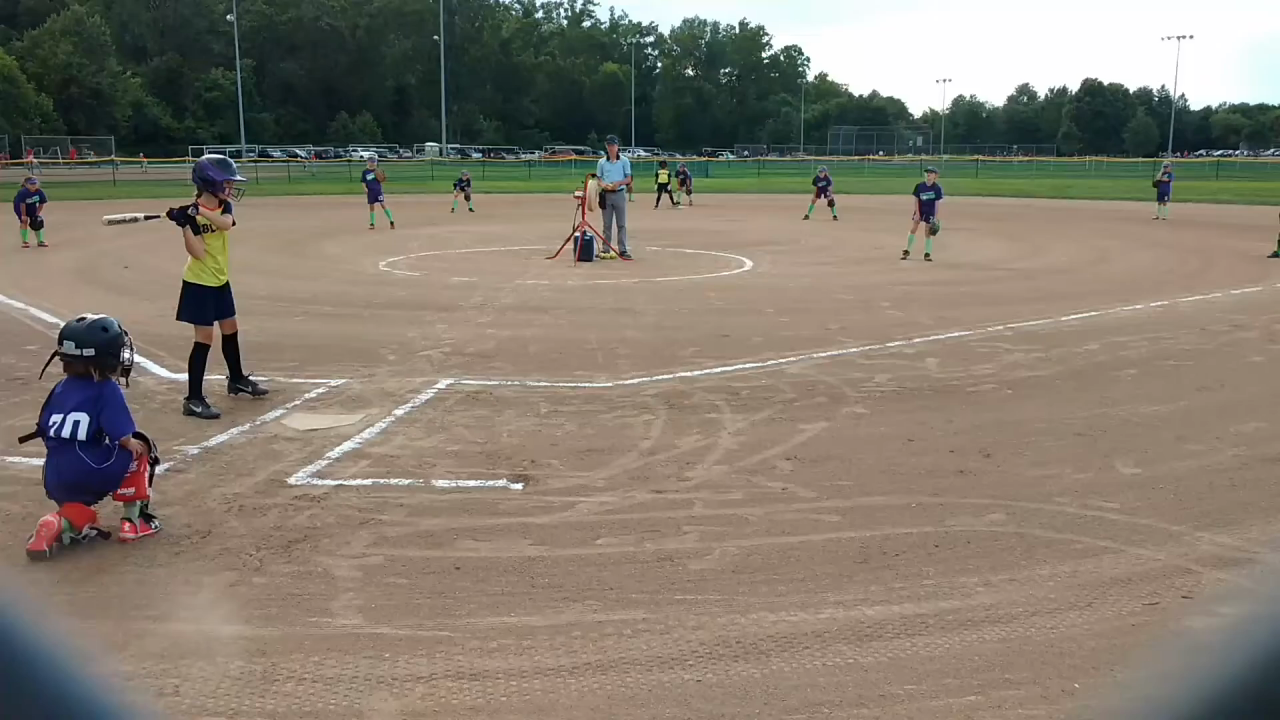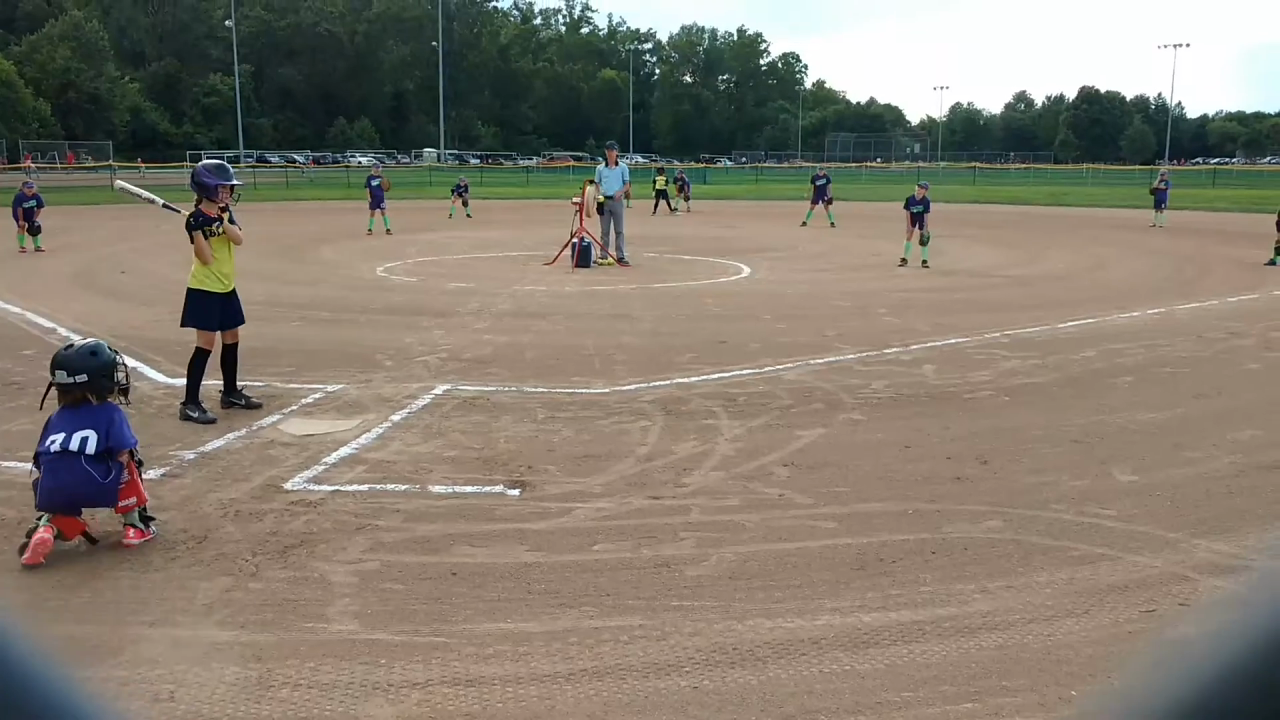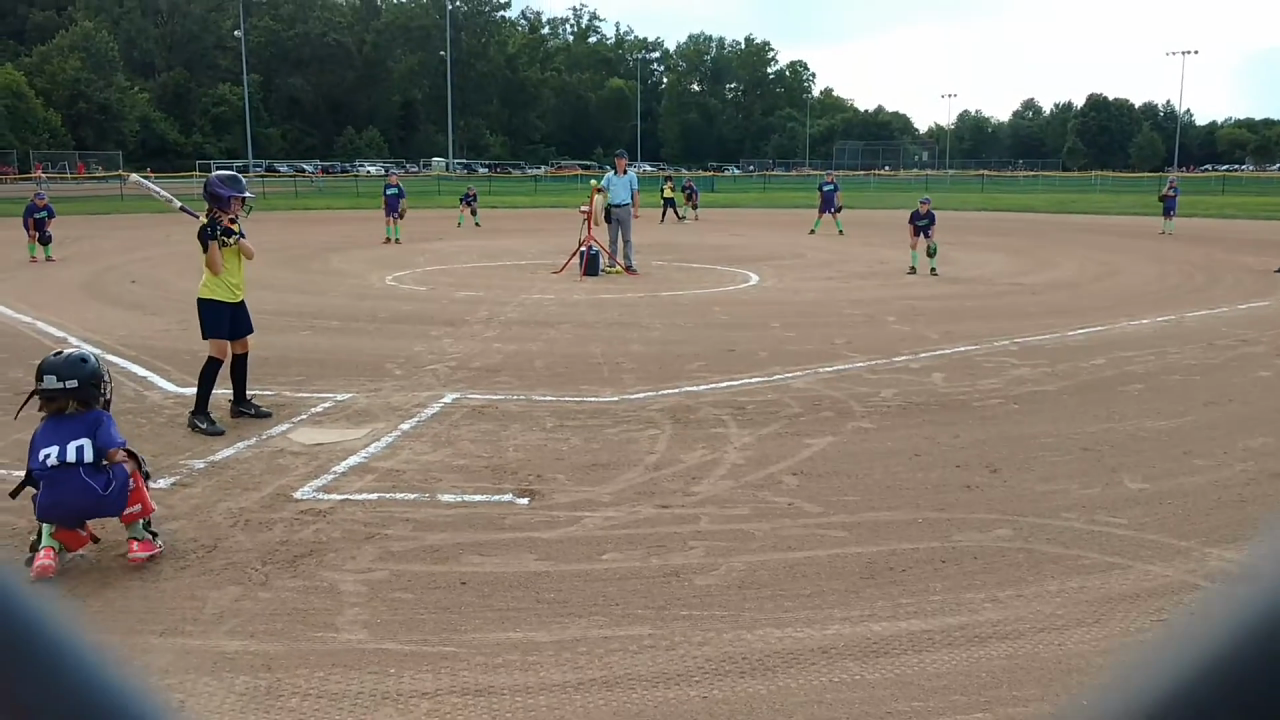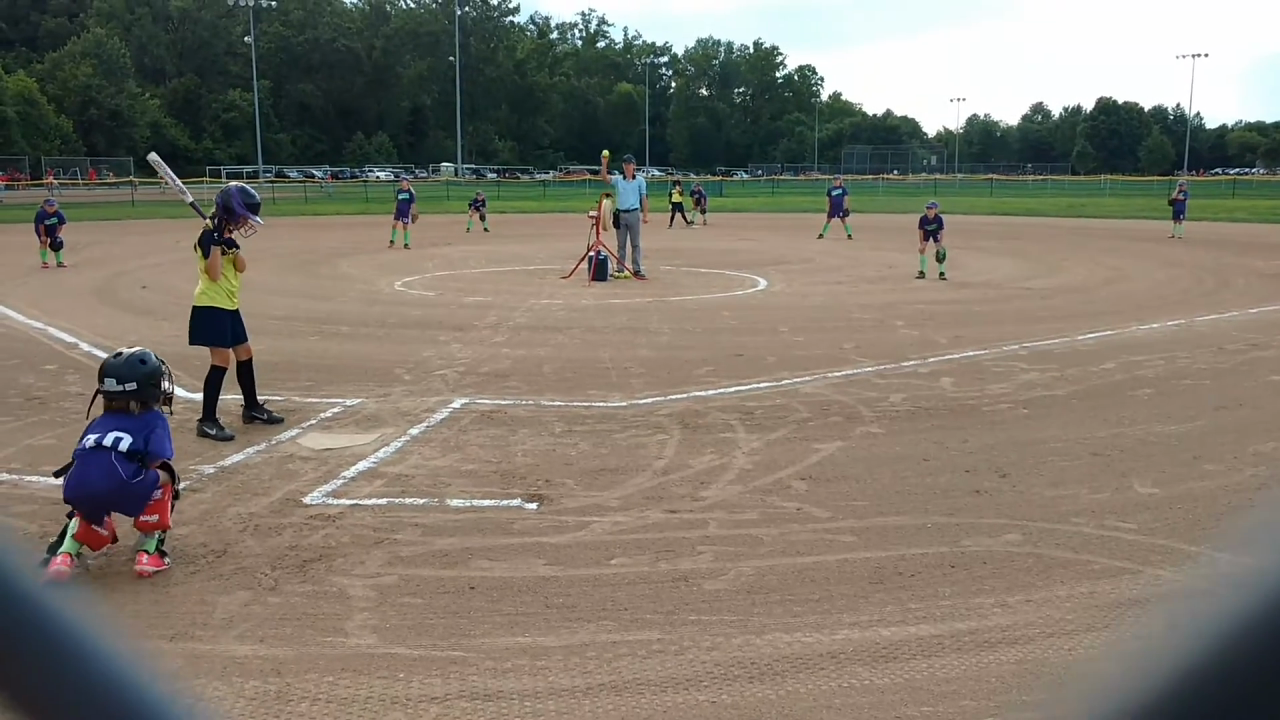
dt=0.4s
person 1, frame 1
left shoulder: (223, 206)
right shoulder: (191, 214)
left elbow: (227, 224)
right elbow: (197, 253)
left wrist: (199, 211)
right wrist: (184, 224)
left hip: (220, 280)
right hip: (199, 282)
left knee: (230, 329)
right knee: (204, 338)
left ankle: (237, 379)
right ankle: (193, 399)
person 1, frame 2
left shoulder: (225, 212)
right shoulder: (195, 218)
left elbow: (239, 239)
right elbow: (205, 258)
left wrist: (218, 222)
right wrist: (197, 229)
left hip: (226, 286)
right hip: (204, 289)
left knee: (231, 339)
right knee: (205, 345)
left ankle: (231, 393)
right ankle: (190, 404)
person 1, frame 3
left shoulder: (234, 224)
right shoulder: (207, 230)
left elbow: (250, 254)
right elbow: (216, 268)
left wrist: (235, 237)
right wrist: (212, 237)
left hip: (235, 297)
right hip: (213, 298)
left knee: (241, 348)
right knee: (219, 353)
left ankle: (240, 402)
right ankle: (199, 414)
person 1, frame 4
left shoulder: (229, 234)
right shoulder: (208, 236)
left elbow: (241, 267)
right elbow: (214, 275)
left wrist: (234, 248)
right wrist: (216, 242)
left hip: (229, 304)
right hip: (212, 306)
left knee: (245, 354)
right knee: (221, 361)
left ankle: (252, 407)
right ankle: (207, 421)
person 2, frame 1
left shoulder: (61, 388)
right shoulder: (108, 391)
left elbow: (43, 432)
right elbow: (124, 439)
right wrist: (134, 446)
left hip: (56, 477)
right hip: (91, 472)
left knee: (80, 516)
right knee: (140, 448)
left ankle: (58, 523)
right ankle: (133, 521)
person 2, frame 2
left shoulder: (56, 416)
right shoulder: (110, 411)
left elbow: (42, 461)
right elbow: (121, 452)
right wrist: (120, 457)
left hip: (49, 493)
right hip: (91, 487)
left knee: (65, 510)
right knee: (126, 461)
left ankle: (45, 530)
right ankle: (135, 526)
person 2, frame 3
left shoulder: (42, 430)
right shoulder: (99, 419)
left elbow: (35, 477)
right elbow: (114, 454)
right wrist: (125, 460)
left hip: (50, 508)
right hip: (93, 499)
right knee: (130, 468)
left ankle: (46, 552)
right ankle: (139, 540)
person 2, frame 4
left shoulder: (101, 419)
right shoulder: (155, 418)
right elbow: (156, 461)
left hip: (78, 488)
right hip: (116, 484)
left knee: (92, 508)
right knee: (164, 479)
left ankle: (62, 558)
right ankle: (149, 554)
